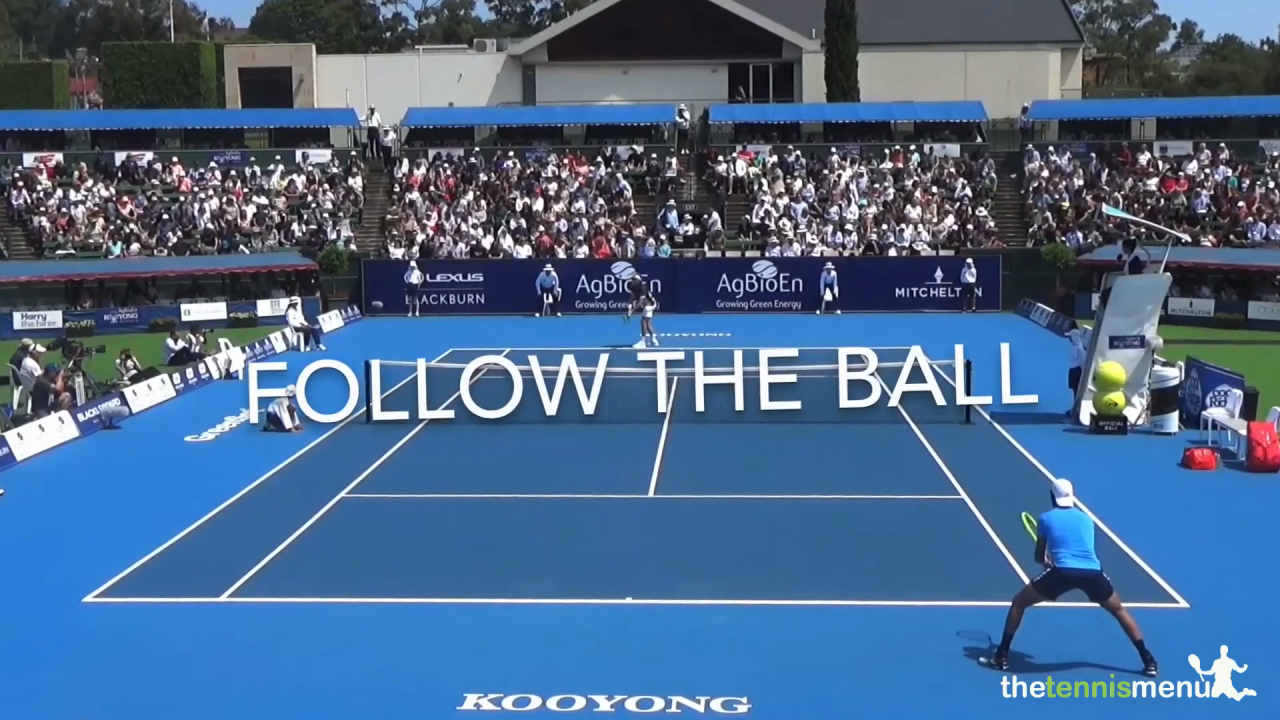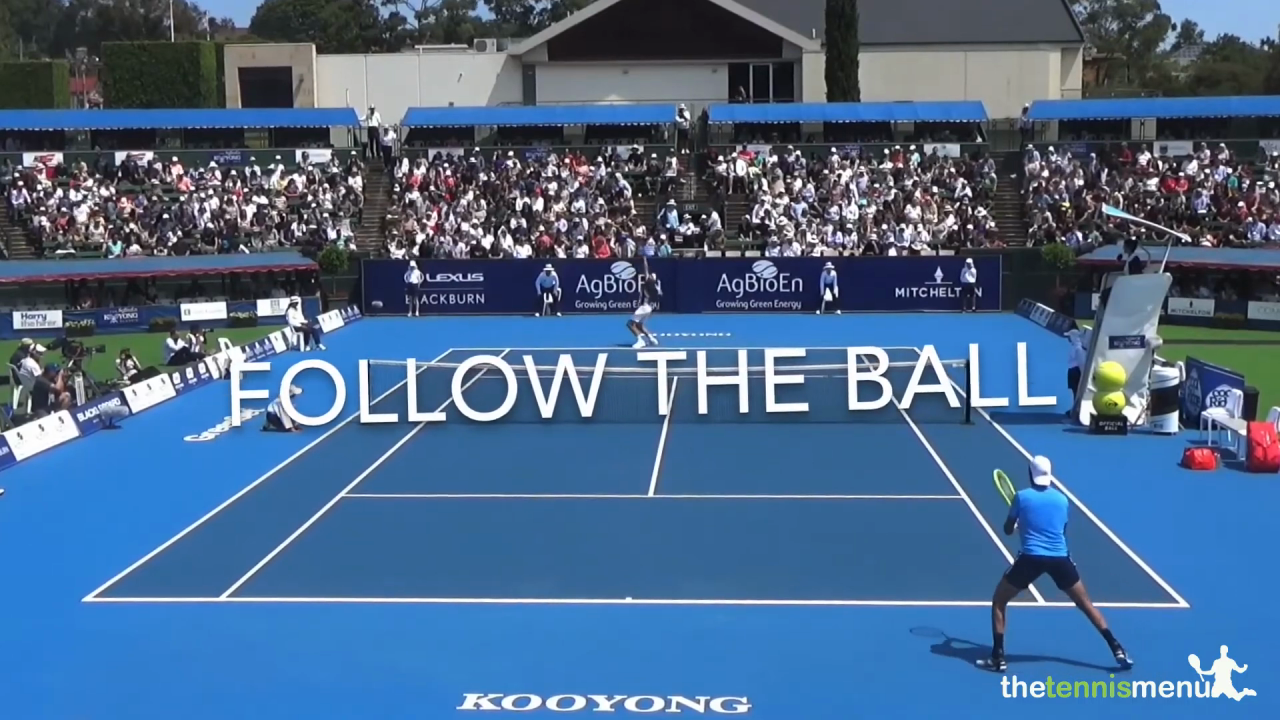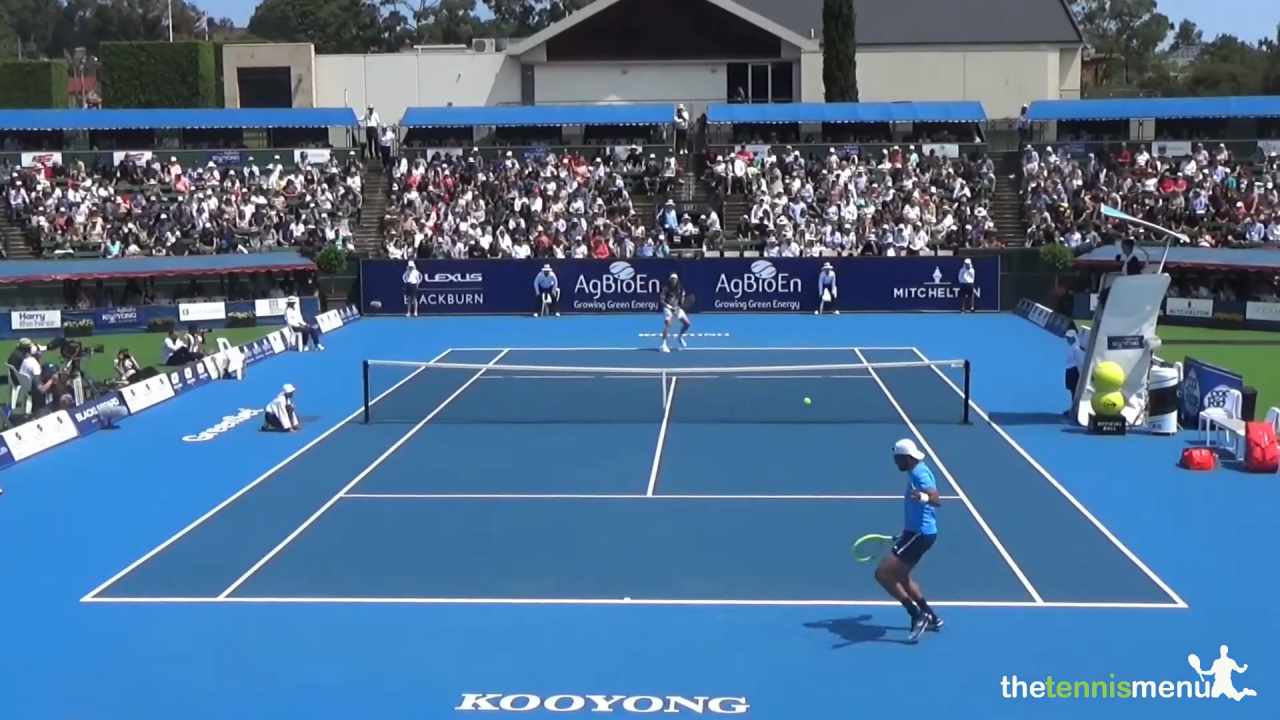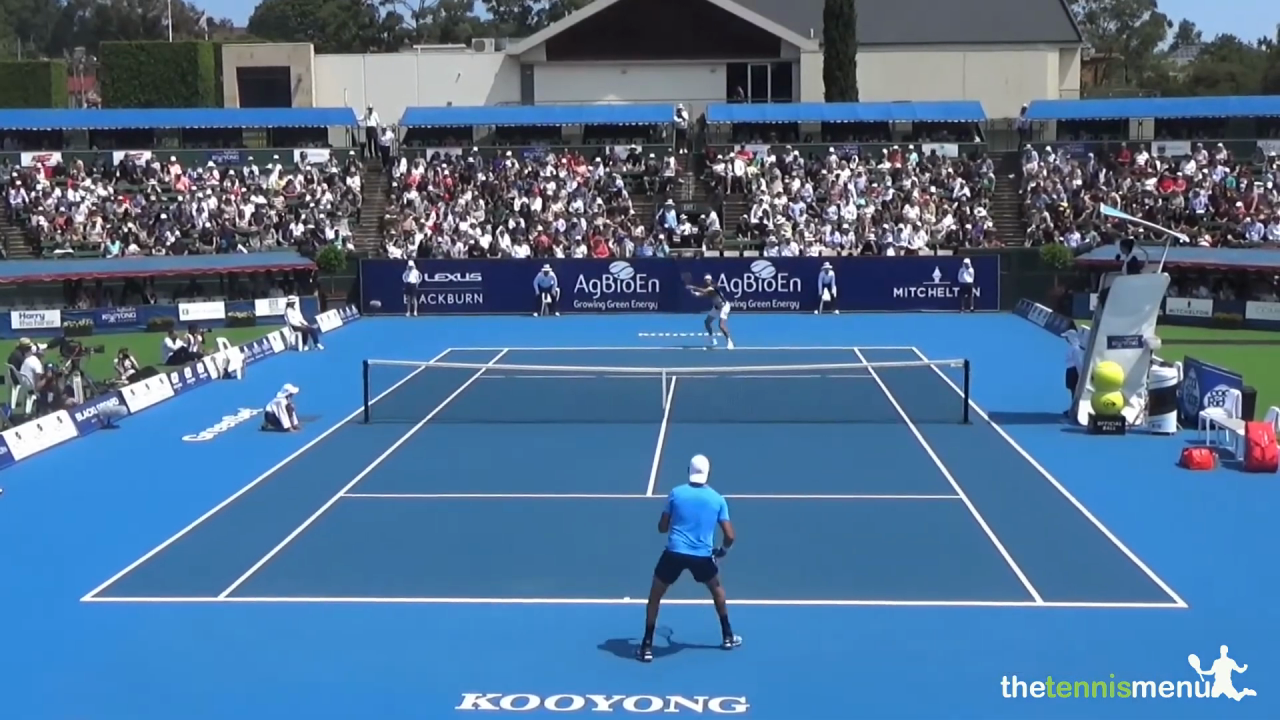
dt=1s
person 1, frame 1
left shoulder: (1046, 518)
right shoulder: (1086, 519)
left elbow: (1039, 557)
left wrist: (1048, 561)
left hip: (1062, 572)
right hip: (1092, 572)
left knee: (1018, 603)
right knee: (1119, 611)
left ankle: (1001, 656)
right ankle: (1148, 662)
person 1, frame 2
left shoulder: (1022, 497)
right shoulder: (1062, 499)
left elbow: (1007, 529)
left hip: (1031, 558)
right hip: (1060, 558)
left knee: (999, 600)
right knee: (1085, 604)
left ankle: (997, 657)
right ankle: (1117, 651)
person 1, frame 3
left shoulder: (919, 472)
right shoulder: (917, 472)
left elbow: (935, 500)
left wrist: (921, 497)
left hip: (920, 534)
right hip: (920, 533)
left knee: (883, 574)
right knee: (900, 577)
left ankle: (918, 616)
right ankle: (931, 617)
person 1, frame 4
left shoulder: (676, 493)
right shoulder: (717, 499)
left elbow: (662, 528)
right elbow: (729, 537)
right wrist: (722, 550)
left hip: (674, 554)
right hip: (702, 557)
left knee: (655, 596)
right knee: (716, 588)
left ankle: (647, 646)
right ankle: (728, 636)
